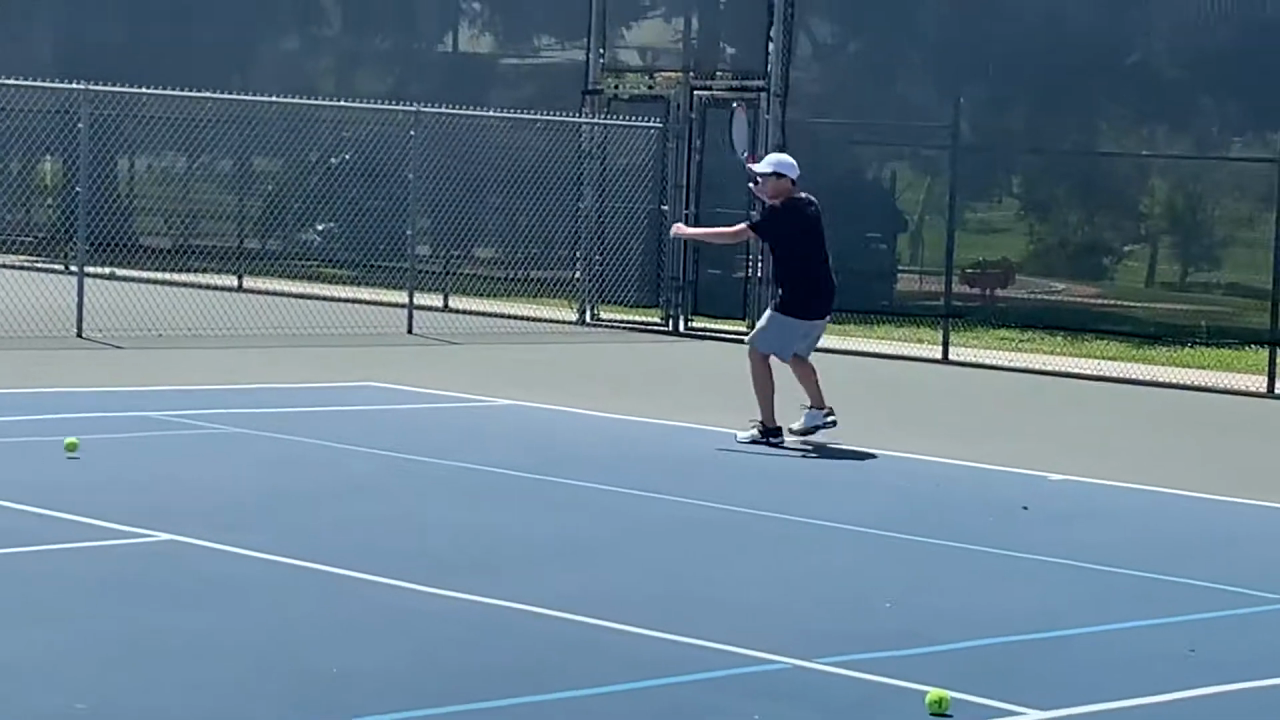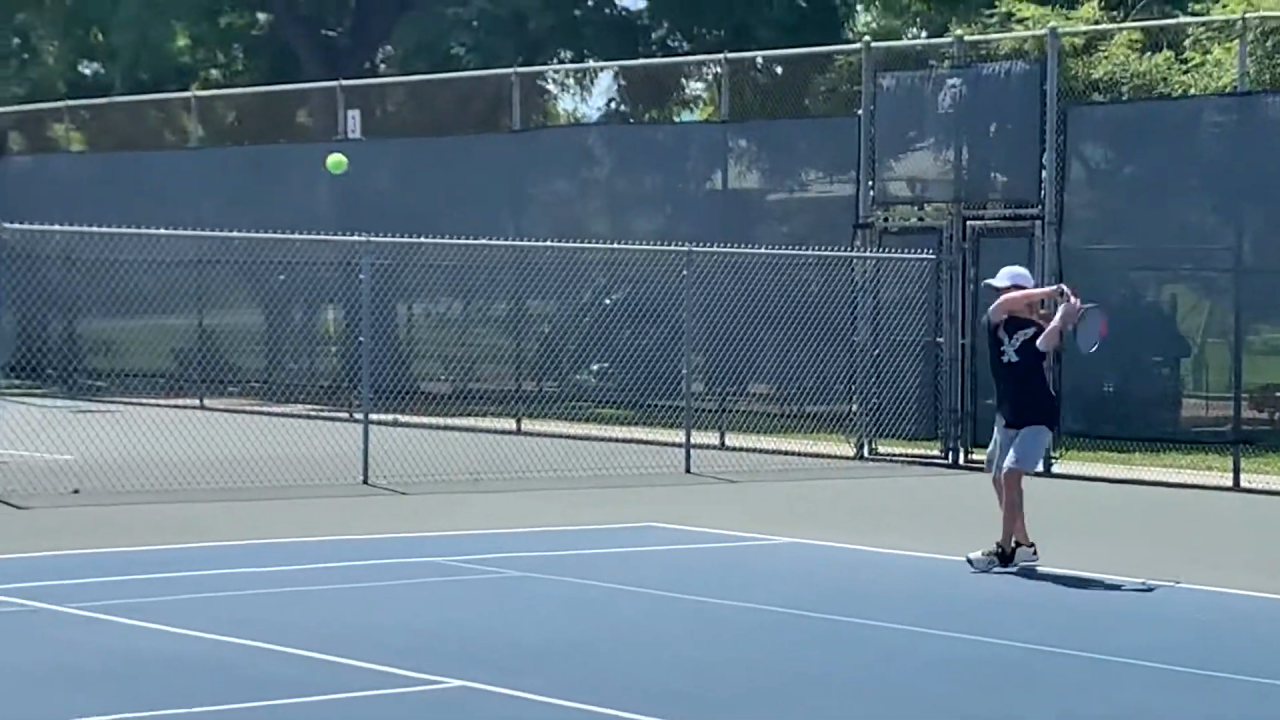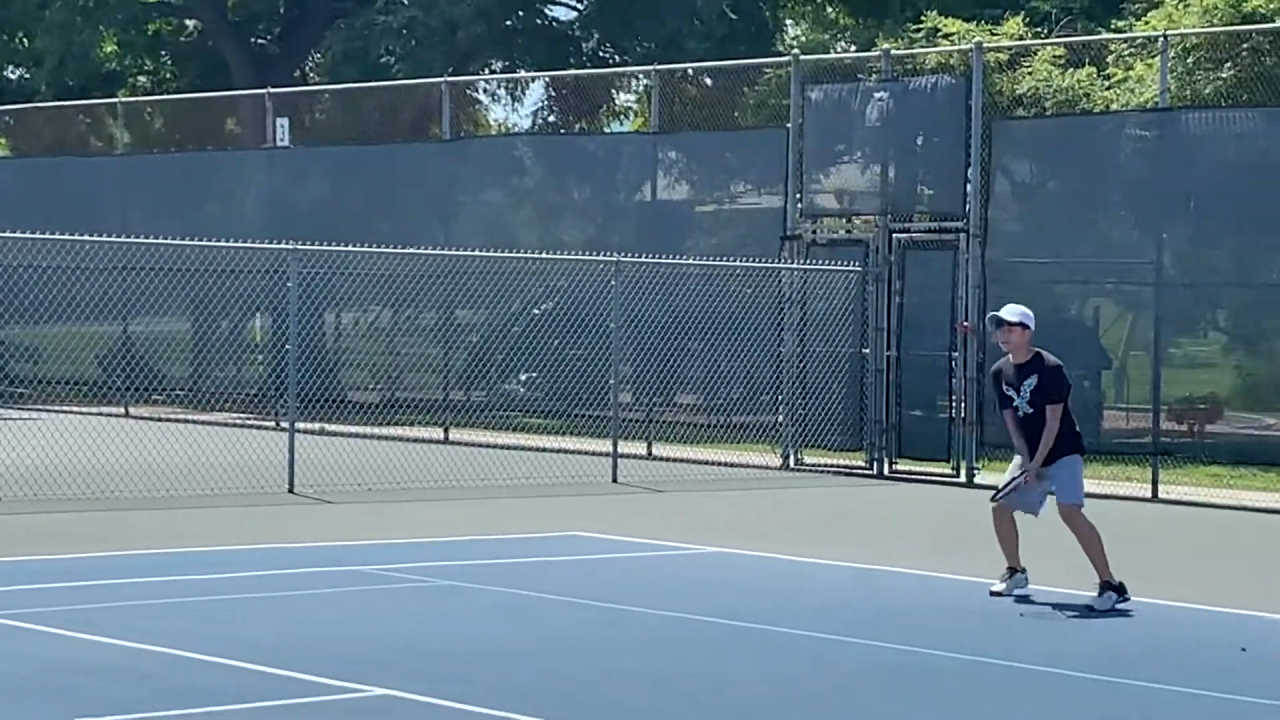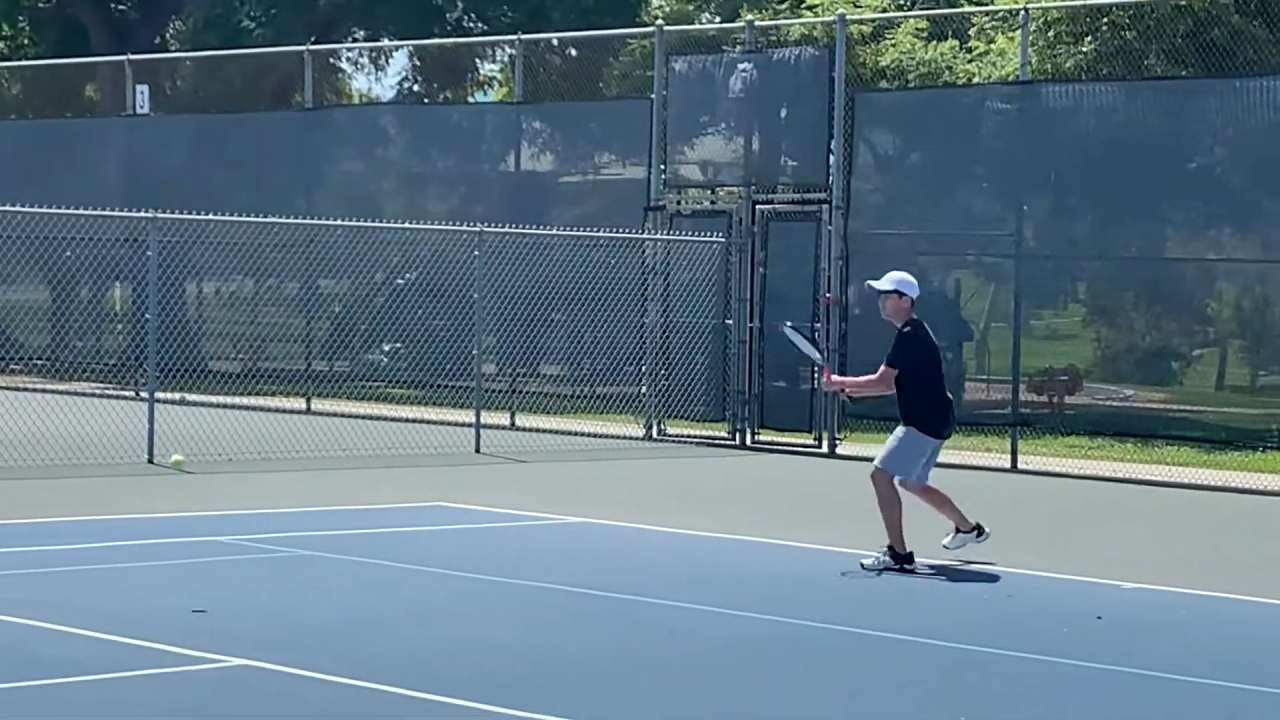
dt=1s
person 1, frame 1
left shoulder: (777, 211)
right shoulder: (809, 204)
left elbow: (734, 234)
left wrist: (687, 232)
right wrist: (767, 198)
left hip: (795, 302)
right hip: (822, 302)
left knee: (758, 352)
right knee: (794, 353)
left ankle: (769, 428)
right ankle: (819, 410)
person 1, frame 2
left shoulder: (1039, 327)
right shoulder: (992, 320)
left elbow: (1048, 345)
right elbow: (1004, 304)
left wrist: (1065, 312)
right wrist: (1051, 291)
left hip: (1038, 417)
right hip: (1008, 416)
left knee: (1012, 475)
right knee: (999, 479)
left ankle: (1003, 551)
right ankle: (1023, 545)
person 1, frame 3
left shoulder: (1049, 367)
right shoulder: (999, 373)
left elbow: (1053, 421)
right elbow: (1012, 422)
left wrist: (1038, 464)
right wrist: (1027, 463)
left hip: (1064, 451)
right hip: (1029, 454)
left knee: (1070, 512)
right knee: (1000, 507)
left ankle: (1111, 585)
right ankle: (1016, 572)
person 1, frame 4
left shoulder: (908, 336)
right shoulder: (916, 331)
left elbow: (881, 381)
right elbow: (898, 382)
left wrist: (840, 382)
right wrist: (858, 389)
left hip: (920, 423)
right hip: (936, 420)
left knee: (882, 476)
right knee: (914, 484)
left ankle: (898, 554)
right ankle: (968, 528)
